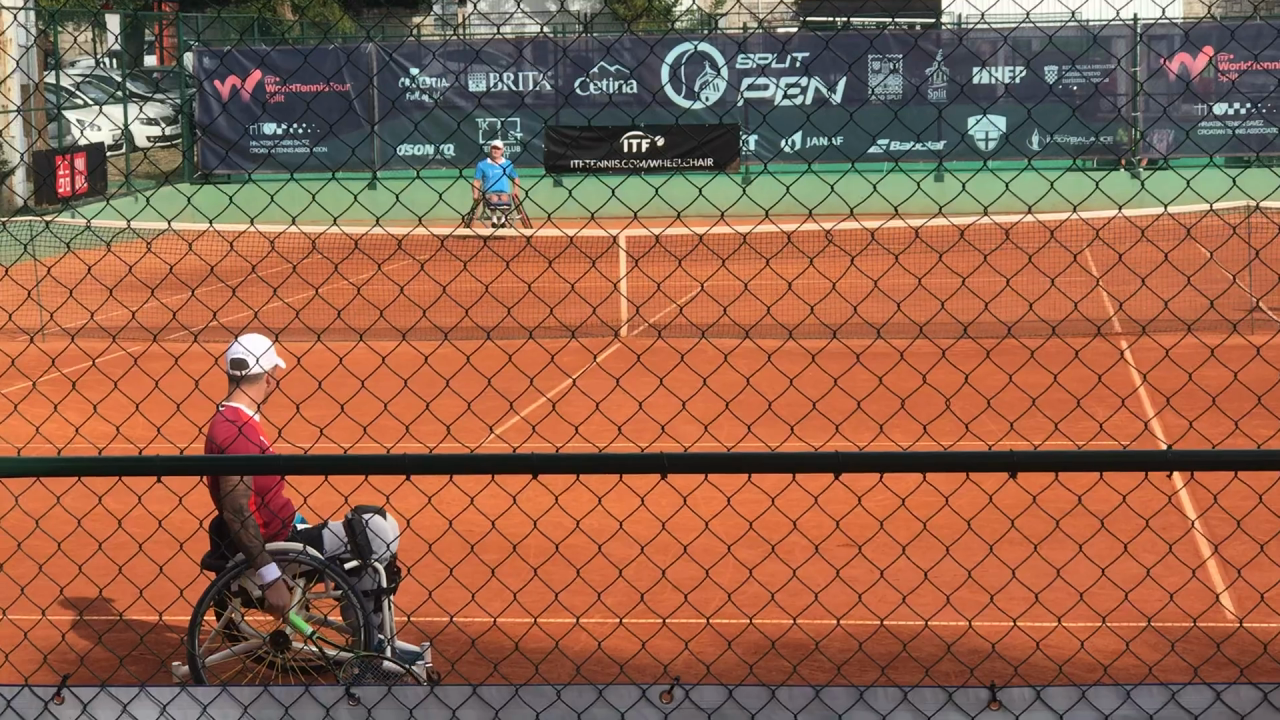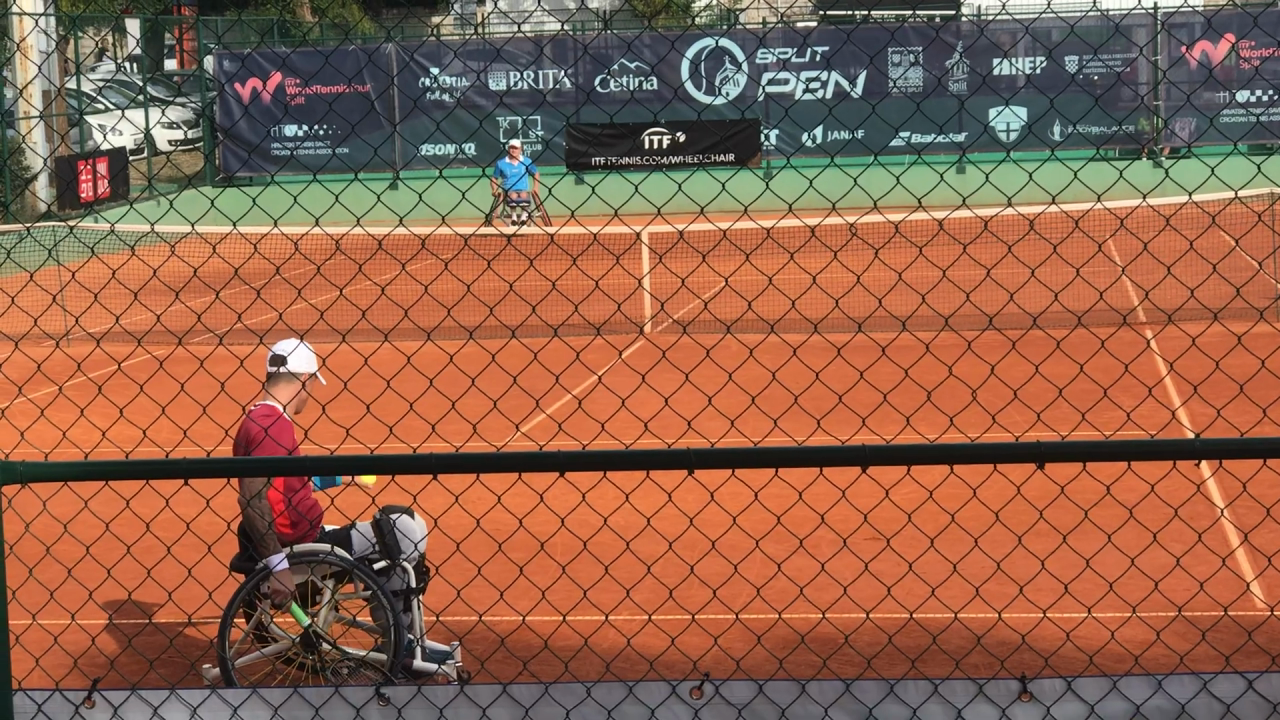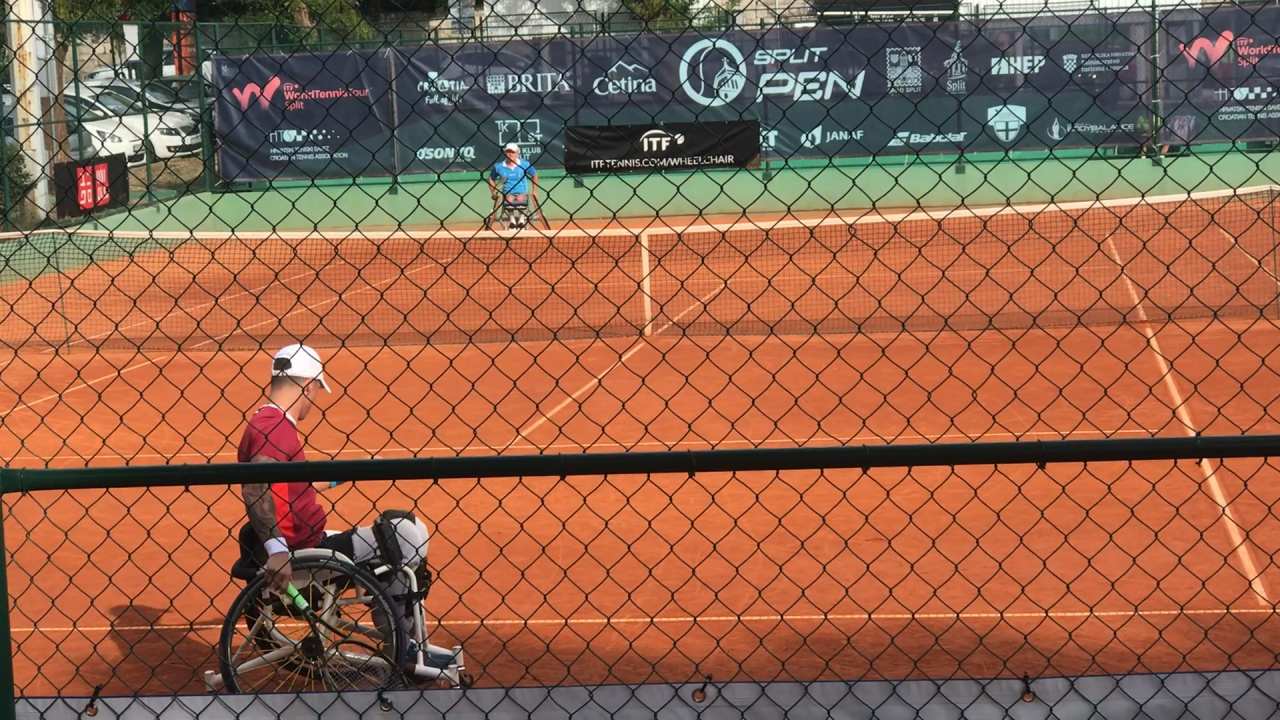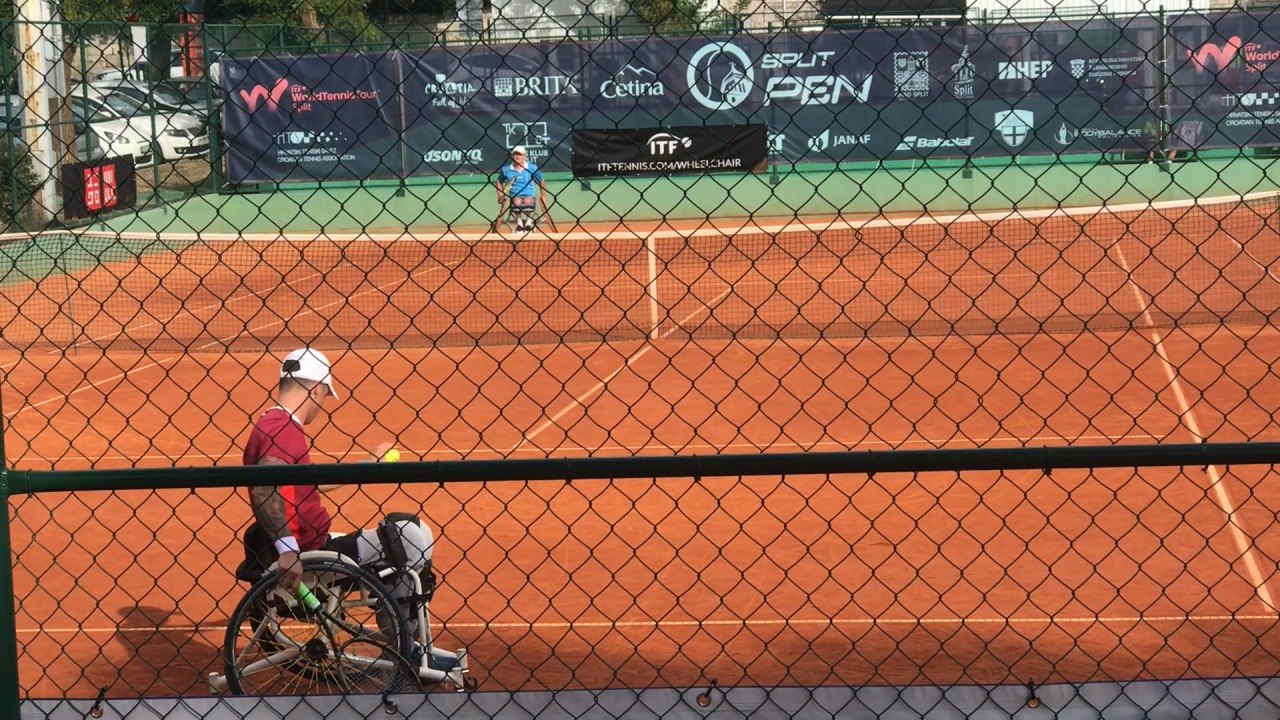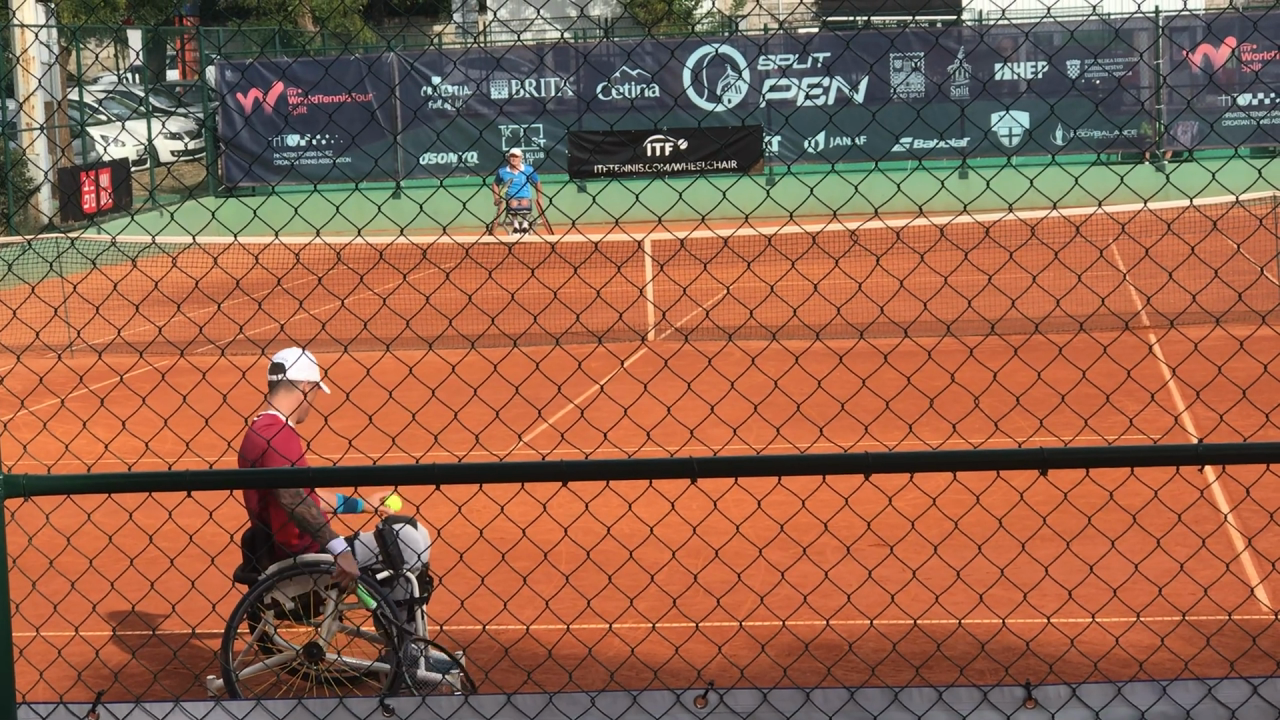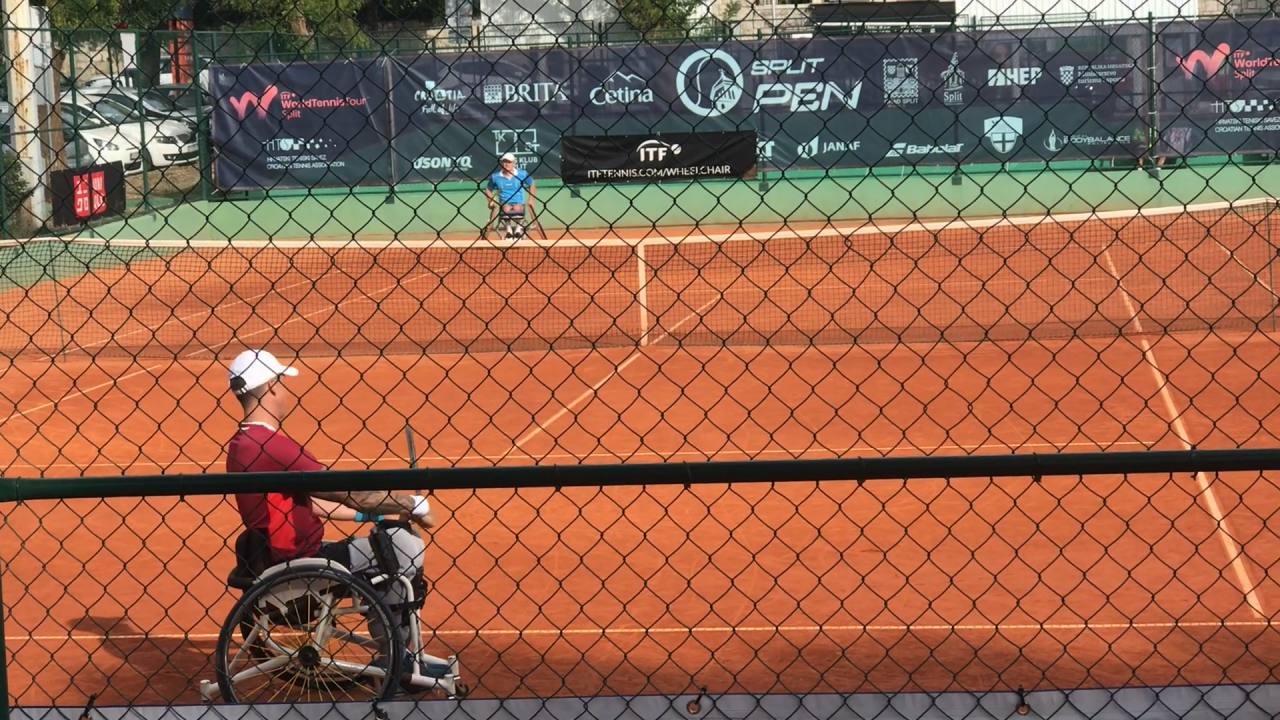
dt=0.7s
person 1, frame 1
left shoulder: (235, 420)
right shoulder: (234, 428)
right elbow: (236, 514)
left wrist: (297, 521)
right wrist: (271, 578)
left hip: (278, 534)
right hip: (268, 546)
left knee: (371, 523)
right knee: (379, 529)
left ankle: (372, 638)
person 1, frame 2
left shoulder: (261, 419)
right shoulder: (271, 423)
right elbow: (252, 496)
left wrist: (336, 477)
right wrist: (278, 562)
left hip: (295, 541)
right hip: (299, 544)
right knee: (405, 528)
left ankle: (403, 639)
person 1, frame 3
left shoulder: (270, 422)
right shoulder: (275, 426)
right elbow: (255, 491)
right wrist: (276, 548)
left hip: (306, 544)
right hip: (300, 551)
right knee: (407, 532)
person 1, frame 4
left shoulder: (276, 424)
right shoulder: (281, 427)
left elbow: (315, 481)
right elbow: (264, 490)
right wrist: (288, 547)
left hip: (307, 548)
right hip: (307, 554)
right knee: (413, 534)
person 1, frame 5
left shoulder: (263, 430)
right shoulder: (276, 433)
right elbow: (291, 498)
left wrist: (360, 504)
right wrist: (337, 549)
left hip: (297, 552)
right hip: (303, 556)
left knee: (399, 531)
right knee: (411, 536)
person 1, frame 6
left shoulder: (245, 443)
right shoulder: (269, 446)
left elbow: (310, 502)
right elbow: (349, 492)
left wrist: (375, 513)
right wrist: (415, 505)
left hip: (291, 559)
left knee: (396, 538)
right knee: (407, 543)
